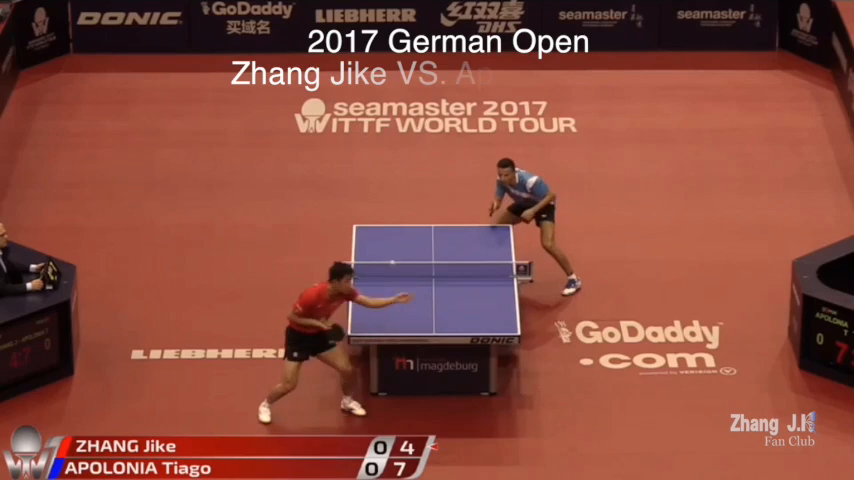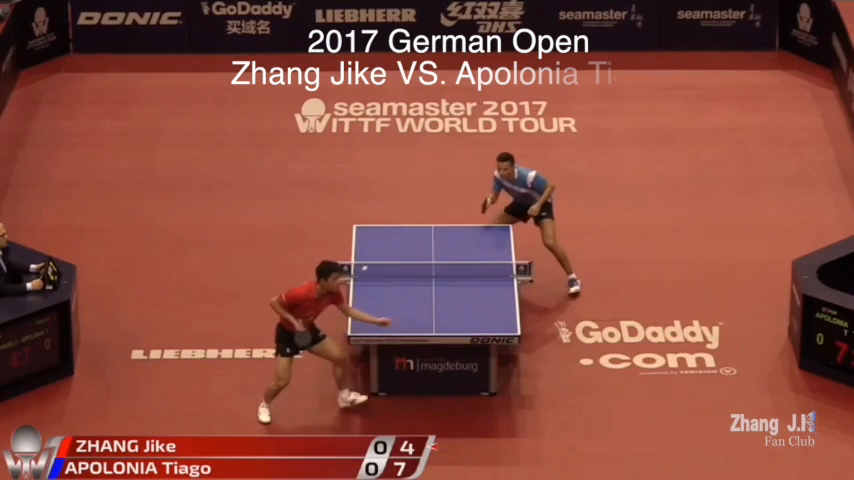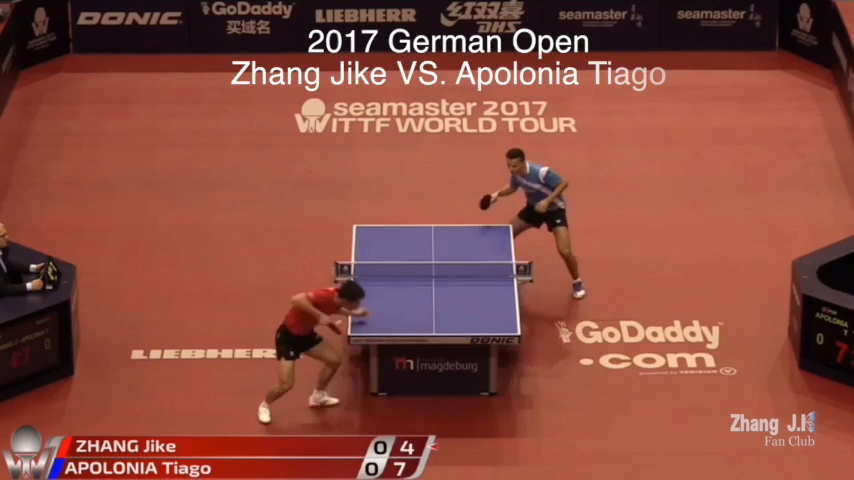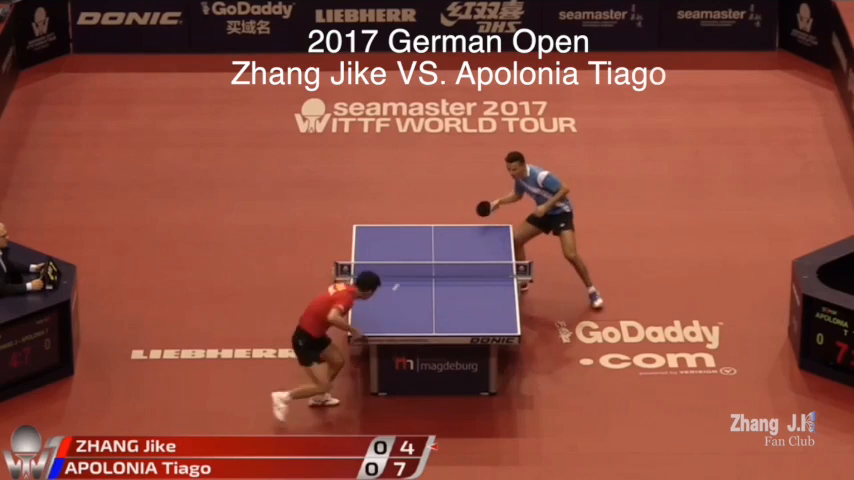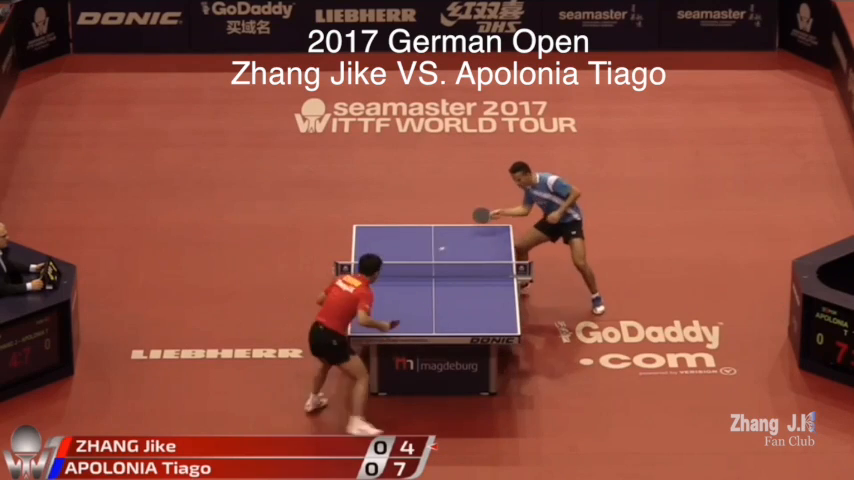
dt=0.2s
person 1, frame 1
left shoulder: (344, 292)
right shoulder: (312, 295)
left elbow: (370, 303)
right elbow: (291, 317)
left wrist: (396, 299)
right wrist: (316, 323)
left hip: (318, 335)
right hip: (297, 336)
left knee: (347, 369)
right knee: (289, 385)
left ankle: (347, 401)
right ankle: (265, 405)
person 1, frame 2
left shoulder: (333, 293)
right shoulder: (301, 293)
left elbow: (349, 311)
right elbow: (274, 302)
left wrist: (376, 321)
right wrist: (293, 320)
left hip: (307, 330)
right hip: (287, 333)
left knee: (341, 357)
right knee: (282, 381)
left ankle: (344, 396)
right ankle: (264, 405)
person 1, frame 3
left shoulder: (336, 299)
right shoulder: (324, 296)
right elbow: (297, 299)
left wrist: (354, 314)
right wrist: (319, 315)
left hip: (306, 334)
right hip: (288, 336)
left knee: (334, 360)
right knee: (285, 385)
left ankle: (318, 396)
right ankle: (265, 406)
person 1, frame 4
left shoulder: (344, 289)
right shoulder: (347, 297)
right elbow: (332, 318)
right wrist: (352, 330)
left hip: (315, 334)
right hip: (305, 339)
left knee: (338, 362)
right knee: (322, 386)
left ankle: (318, 398)
right ankle: (283, 397)
person 1, frame 5
left shoulder: (341, 279)
right shoulder: (366, 292)
left elbow: (320, 300)
right elbow: (362, 320)
right wrist: (381, 326)
left hip: (316, 332)
right hip: (331, 338)
left knee: (327, 364)
right knee: (362, 378)
left ankle: (313, 401)
right ankle: (357, 423)
person 2, frame 1
left shoulder: (530, 181)
right shoulder: (502, 180)
left elbow: (552, 195)
right elbow: (498, 199)
left wrist: (533, 210)
right wrist: (494, 205)
left hip: (544, 204)
right hip: (523, 204)
left knee: (547, 244)
left ankle: (574, 279)
person 2, frame 2
left shoulder: (529, 176)
right shoulder: (498, 176)
left elbow: (550, 186)
right elbow: (494, 195)
left wrist: (538, 205)
right wrist: (489, 200)
left hip: (541, 203)
right hip: (520, 203)
left knee: (549, 242)
left ankle: (573, 278)
person 2, frame 3
left shoulder: (541, 172)
right shoulder: (514, 173)
left elbow: (563, 183)
right elbow: (512, 188)
left wrist: (547, 201)
right wrist: (498, 193)
left hip: (554, 208)
right hip: (533, 207)
left knee: (564, 251)
left ankle: (577, 282)
person 2, frame 4
left shoulder: (541, 176)
right shoulder: (518, 177)
left elbow: (564, 190)
right elbow: (517, 195)
left wrist: (546, 206)
right wrist: (500, 201)
left hip: (562, 212)
right hip: (543, 213)
left knee: (570, 255)
right knee: (515, 240)
left ankle: (592, 291)
right ankle: (521, 280)
person 2, frame 5
left shoulder: (551, 181)
right shoulder: (528, 187)
left elbow: (576, 193)
right elbow: (525, 209)
left wrist: (559, 212)
right wrist: (502, 212)
left hip: (571, 220)
right hip: (550, 220)
left knee: (580, 263)
right knee: (519, 246)
left ankle: (596, 297)
right ankle: (522, 281)
